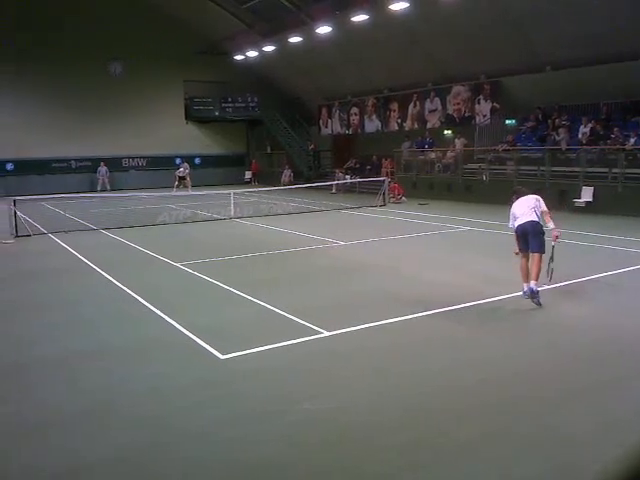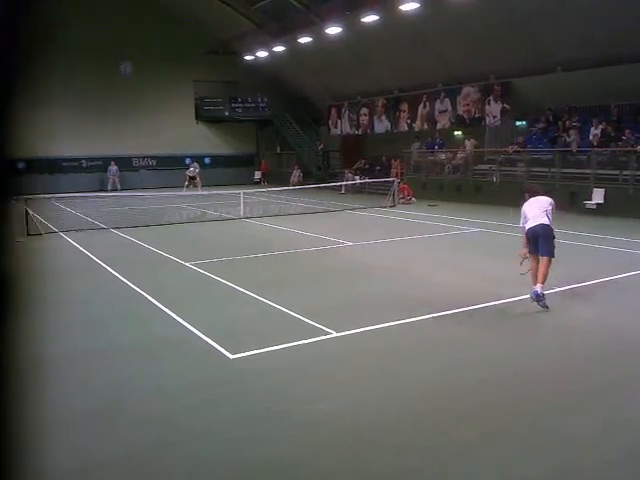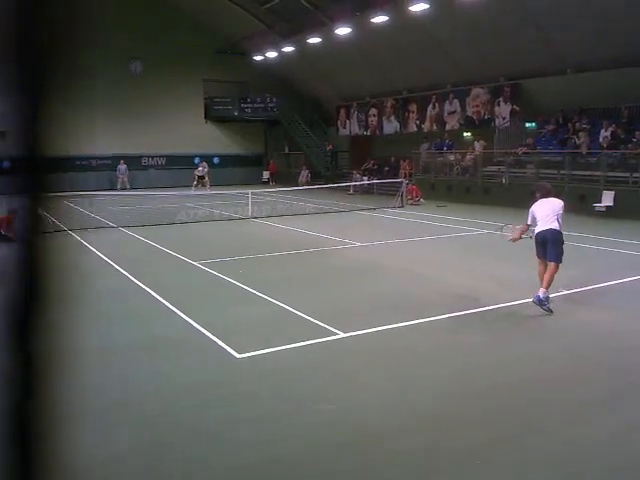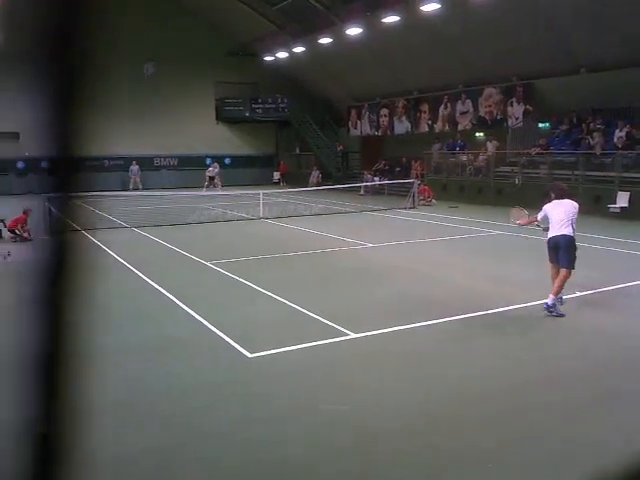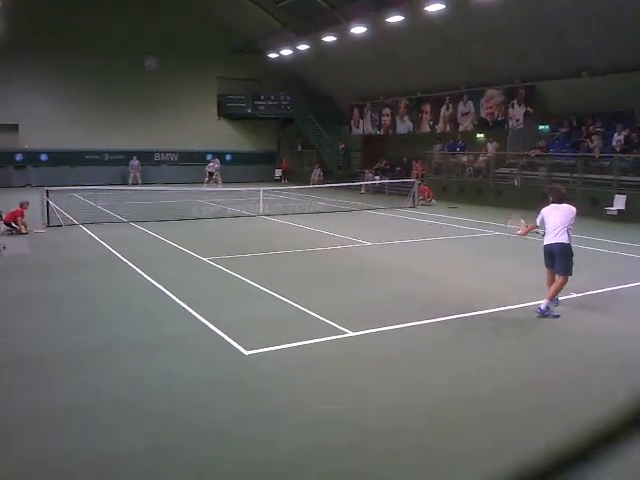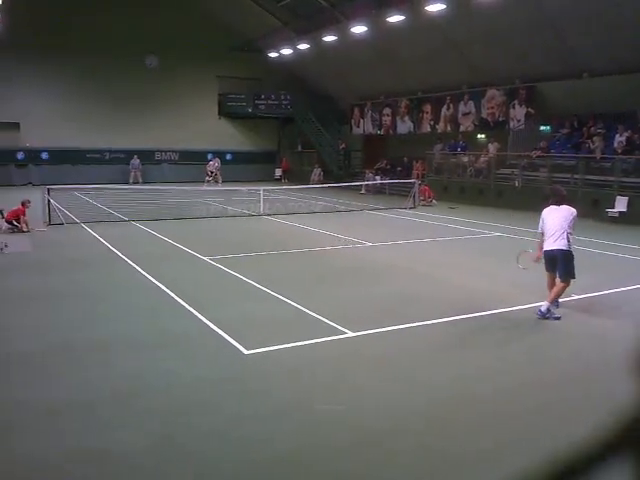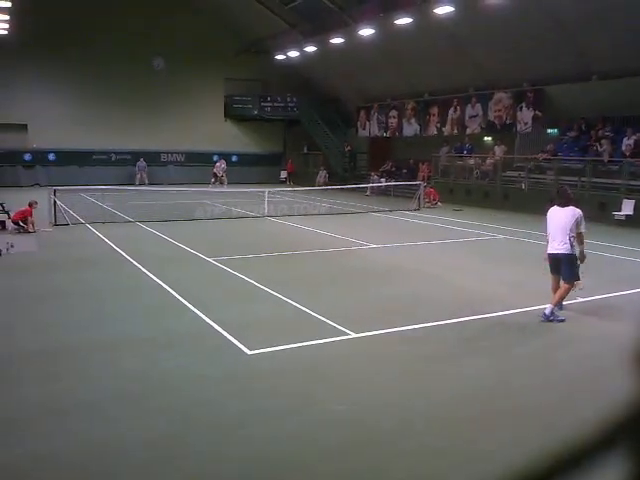
dt=0.2s
person 1, frame 1
left shoulder: (514, 206)
right shoulder: (535, 198)
right elbow: (545, 215)
left wrist: (519, 247)
right wrist: (553, 229)
left hip: (520, 227)
right hip: (533, 224)
left knee: (524, 257)
right knee: (536, 257)
left ankle: (526, 289)
right ankle: (533, 287)
person 1, frame 2
left shoulder: (525, 205)
right shoulder: (548, 200)
left wrist: (525, 248)
right wrist: (551, 239)
left hip: (531, 229)
right hip: (545, 228)
left knee: (534, 259)
right knee: (545, 260)
left ankle: (535, 290)
right ankle: (538, 291)
person 1, frame 3
left shoulder: (535, 206)
right shoulder: (559, 202)
left elbow: (528, 225)
left wrist: (518, 234)
left hip: (540, 233)
right hip: (554, 232)
left knee: (542, 263)
right knee: (553, 266)
left ankle: (544, 294)
right ankle: (541, 295)
person 1, frame 4
left shoulder: (548, 206)
right shoulder: (574, 205)
left elbow: (536, 218)
left wrist: (524, 222)
left hip: (552, 238)
right hip: (567, 238)
left knee: (555, 267)
right knee: (565, 272)
left ankle: (556, 296)
right ankle: (550, 302)
person 1, frame 5
left shoulder: (546, 210)
right shoulder: (572, 209)
left elbow: (536, 225)
left wrist: (525, 231)
left hip: (548, 245)
right hip: (563, 245)
left knee: (551, 271)
right knee: (562, 279)
left ankle: (552, 297)
right ankle: (544, 307)
person 1, frame 6
left shoulder: (546, 211)
right shoulder: (572, 211)
left wrist: (540, 251)
left hip: (548, 249)
right hip: (563, 250)
left knee: (551, 275)
right knee: (564, 282)
left ankle: (552, 299)
right ankle: (544, 309)
person 1, frame 7
left shoulder: (551, 211)
right shoulder: (577, 213)
right elbow: (579, 235)
right wrist: (582, 251)
left hip: (552, 251)
right hip: (567, 252)
left knee: (556, 277)
right knee: (568, 284)
left ankle: (557, 302)
right ankle: (549, 311)
